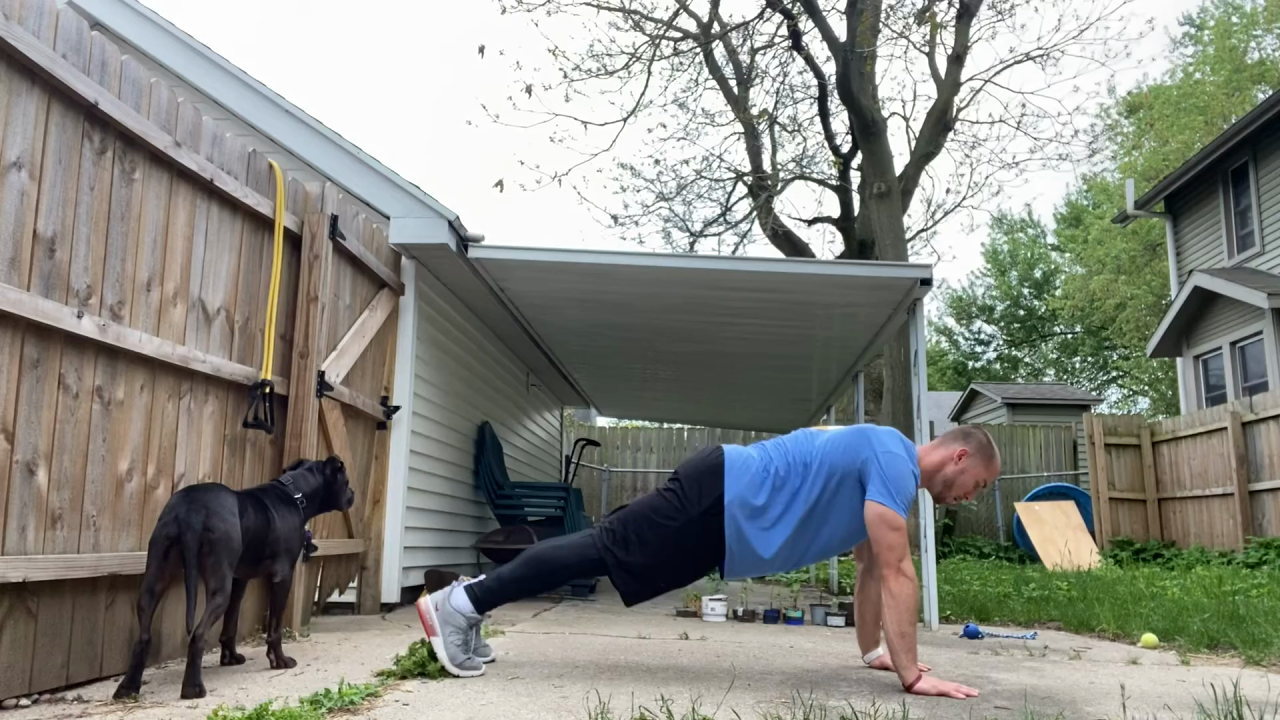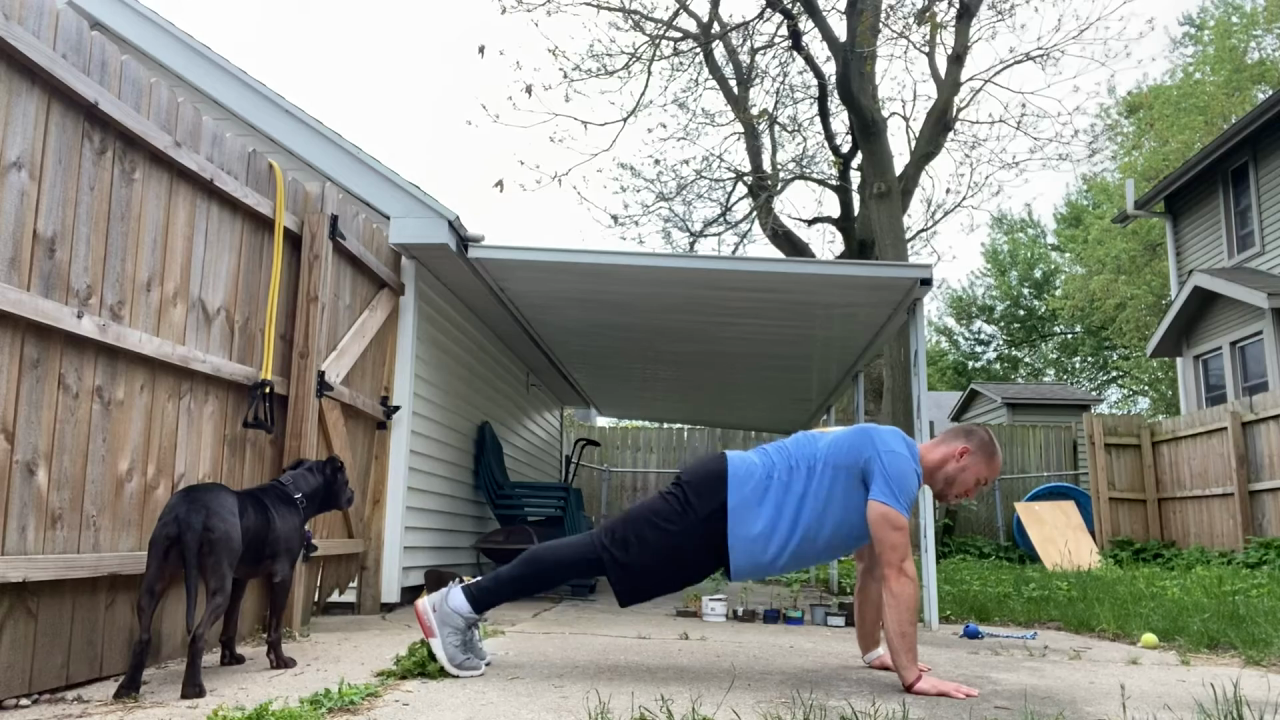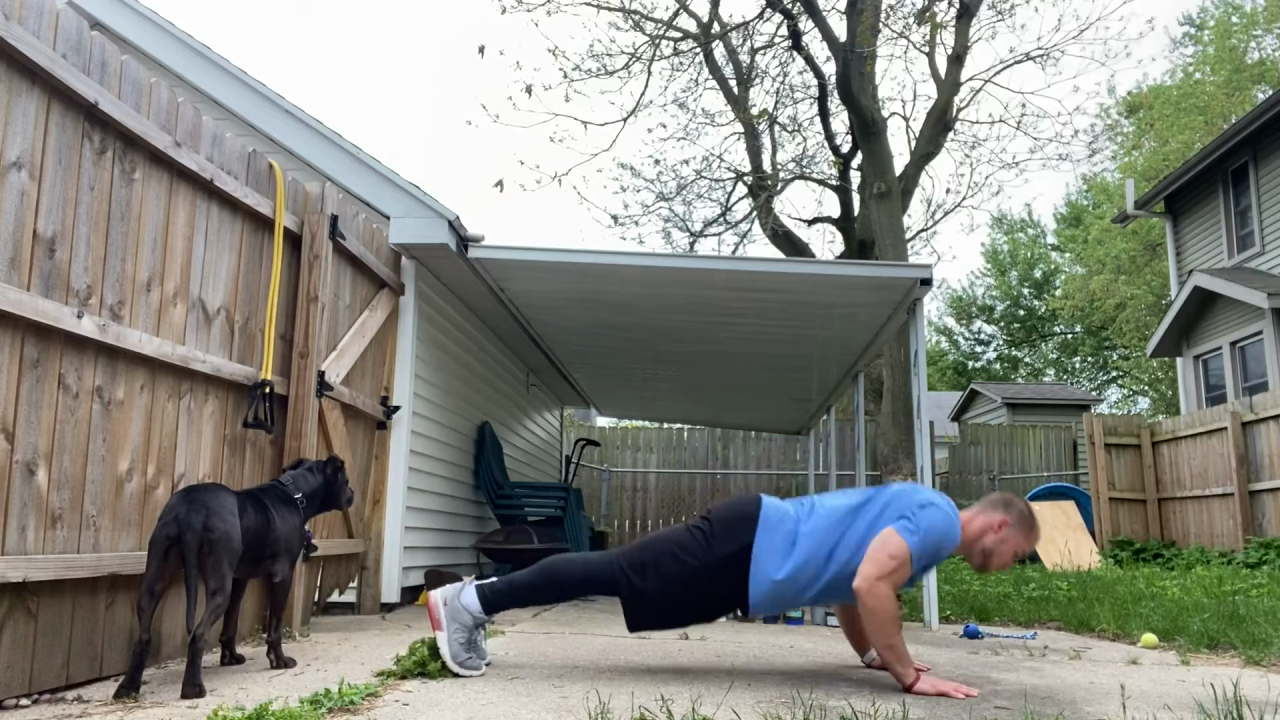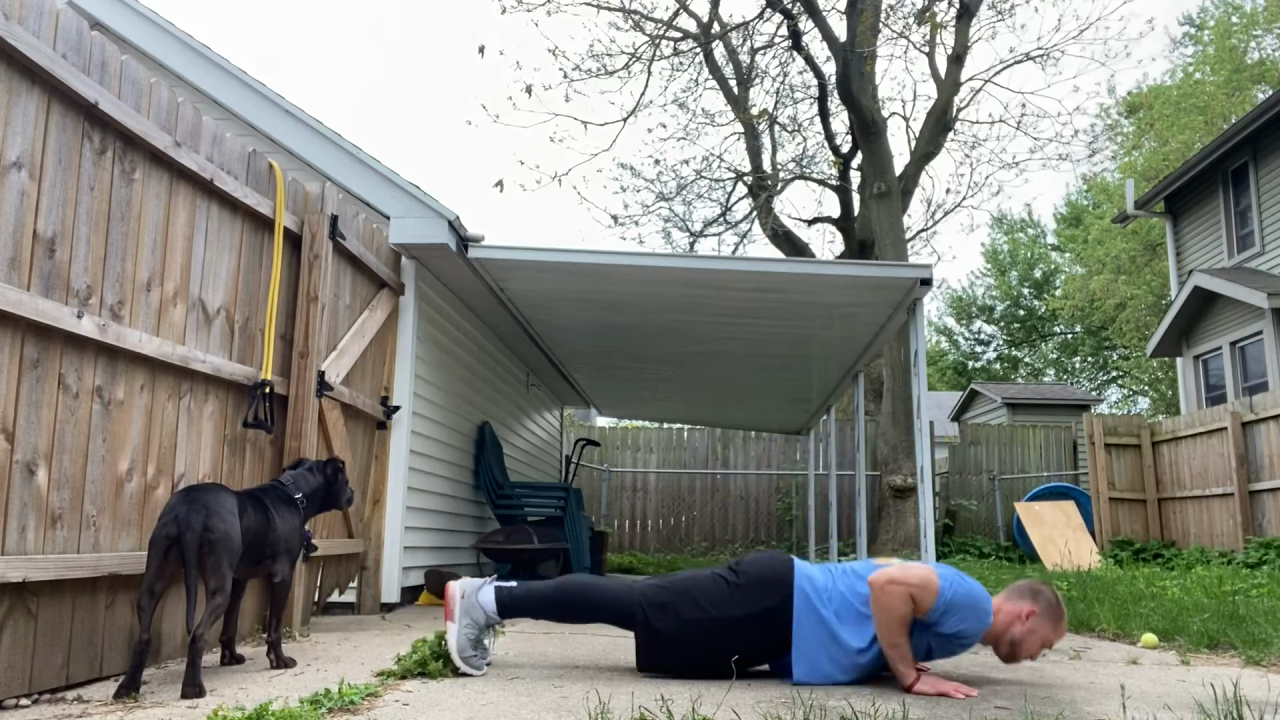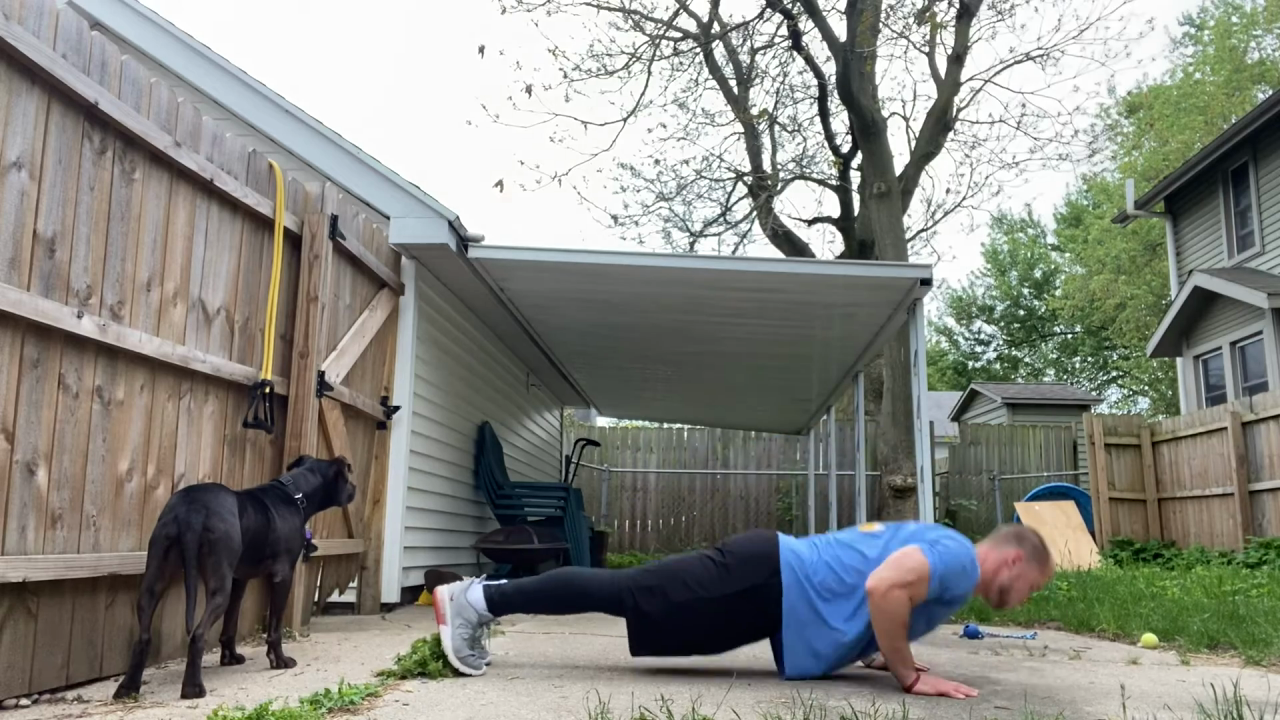
dt=0.3s
person 1, frame 1
left shoulder: (885, 465)
right shoulder: (895, 461)
left elbow: (870, 566)
right elbow: (896, 572)
left wrist: (873, 650)
right wrist: (912, 674)
left hip: (726, 506)
right hip: (718, 500)
left knee: (600, 549)
right knee: (600, 551)
left ankle: (473, 594)
right ankle: (459, 602)
person 1, frame 2
left shoulder: (886, 461)
right shoulder: (897, 458)
left elbow: (870, 567)
right elbow: (897, 573)
left wrist: (872, 650)
right wrist: (912, 675)
left hip: (728, 510)
right hip: (721, 505)
left knee: (597, 553)
right knee: (601, 553)
left ankle: (466, 600)
right ankle: (458, 604)
person 1, frame 3
left shoulder: (925, 513)
right shoulder: (939, 525)
left elbow: (841, 552)
right elbow: (868, 584)
left wrist: (871, 651)
right wrist: (908, 673)
left hip: (759, 545)
right hip: (750, 545)
left knee: (612, 573)
right knee: (615, 574)
left ankle: (477, 597)
right ankle: (468, 600)
person 1, frame 4
left shoulder: (956, 597)
right shoulder: (973, 605)
right elbow: (886, 585)
left wrist: (883, 655)
right wrist: (909, 674)
left hip: (787, 592)
right hip: (778, 607)
left knee: (635, 599)
right knee: (635, 606)
left ankle: (495, 593)
right ankle: (484, 598)
person 1, frame 5
left shoulder: (935, 544)
right shoulder: (955, 561)
right elbow: (879, 590)
left wrist: (872, 652)
right wrist: (908, 673)
left hip: (773, 574)
right hip: (766, 583)
left knee: (623, 587)
right knee: (624, 592)
left ankle: (485, 593)
right ankle: (474, 597)
